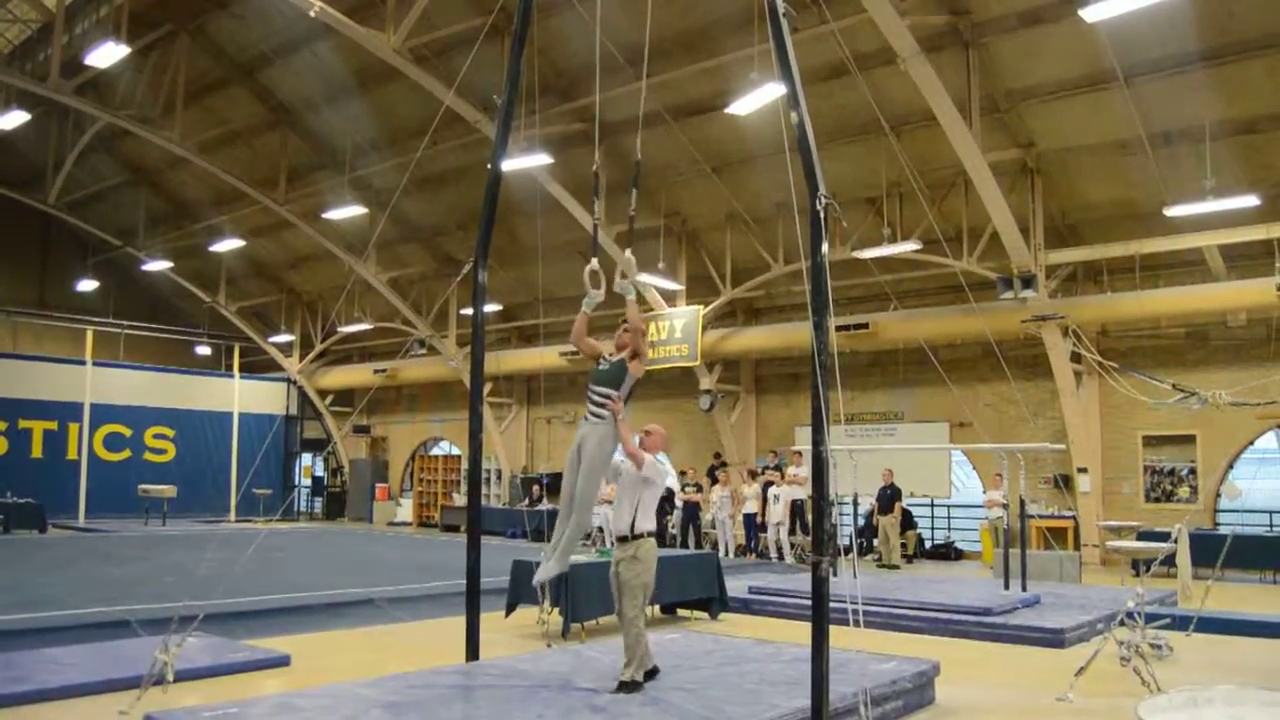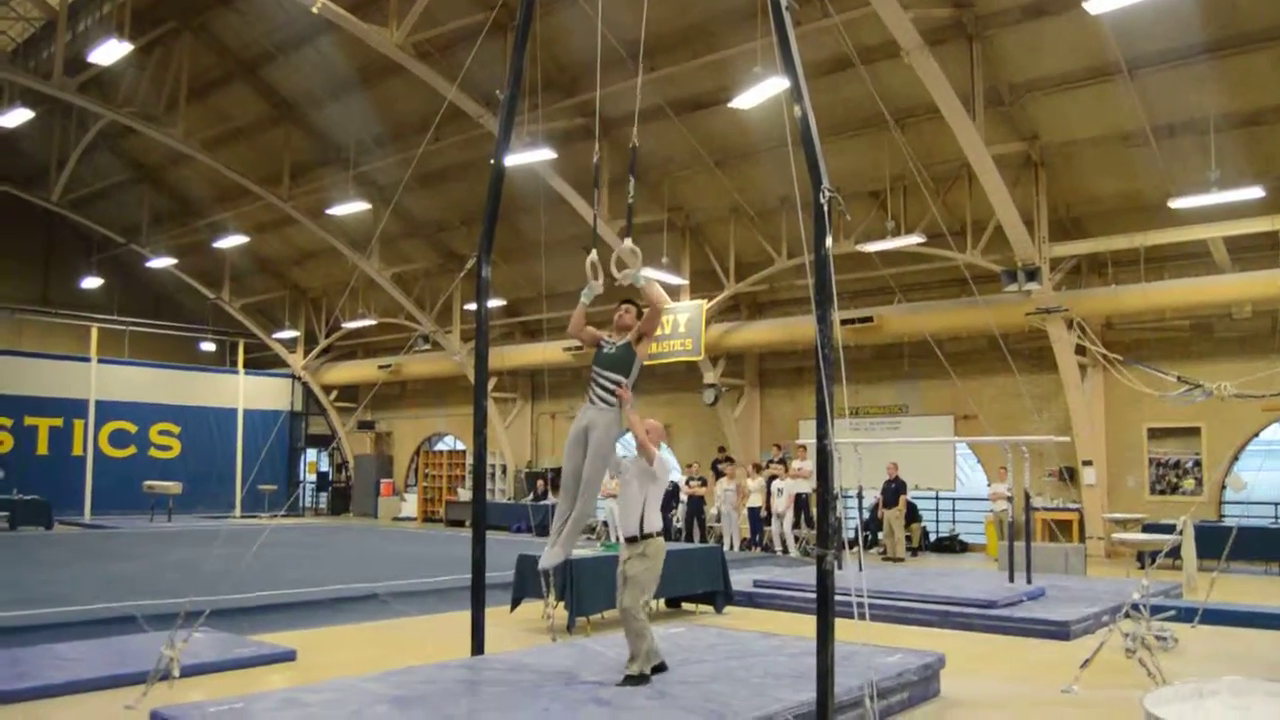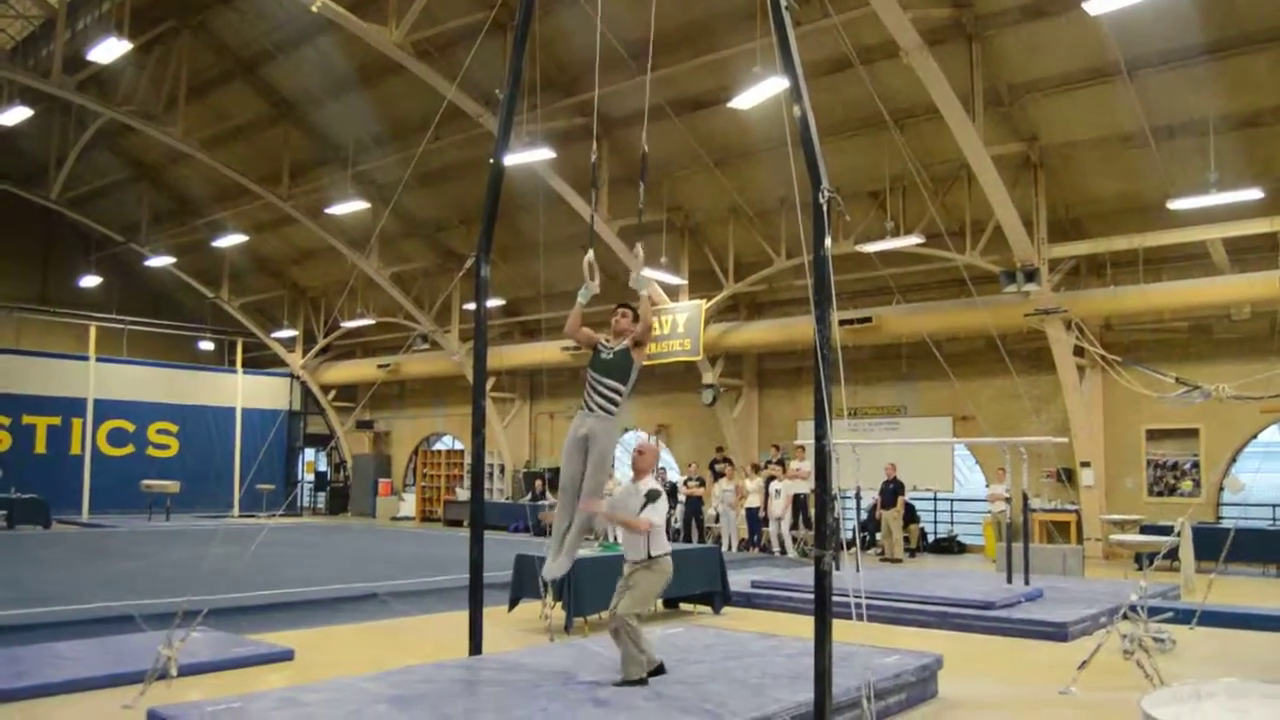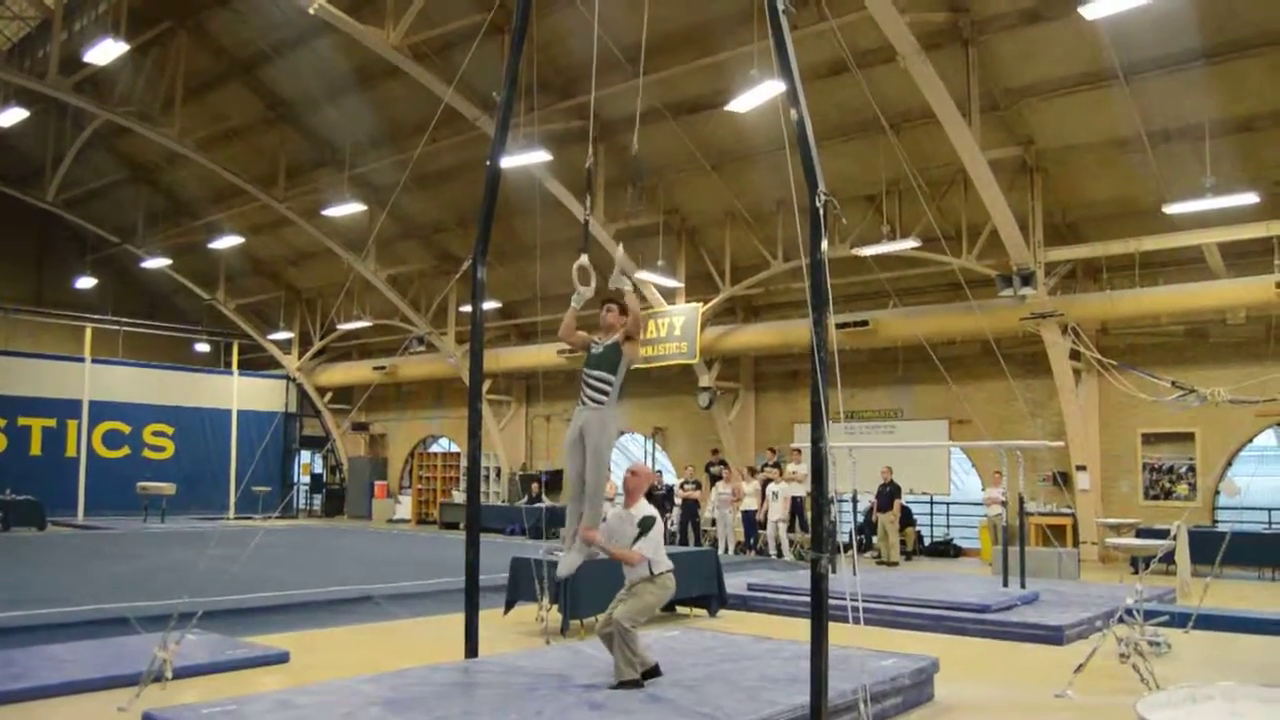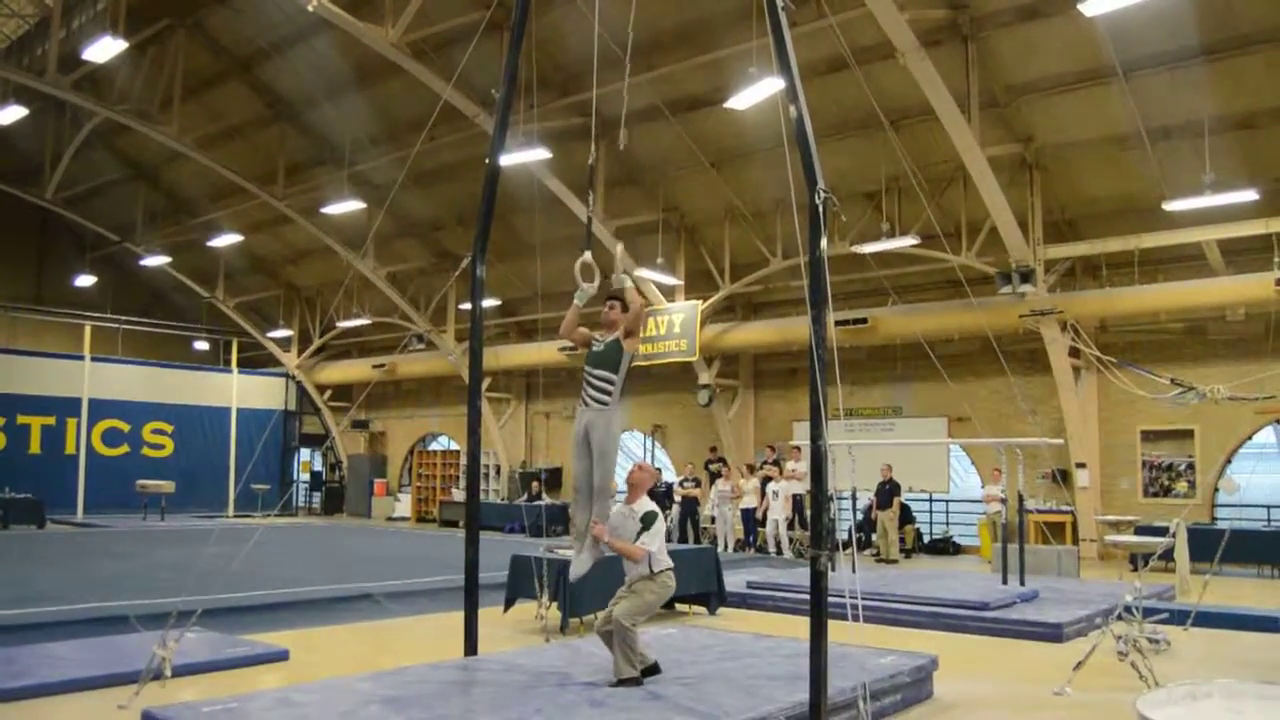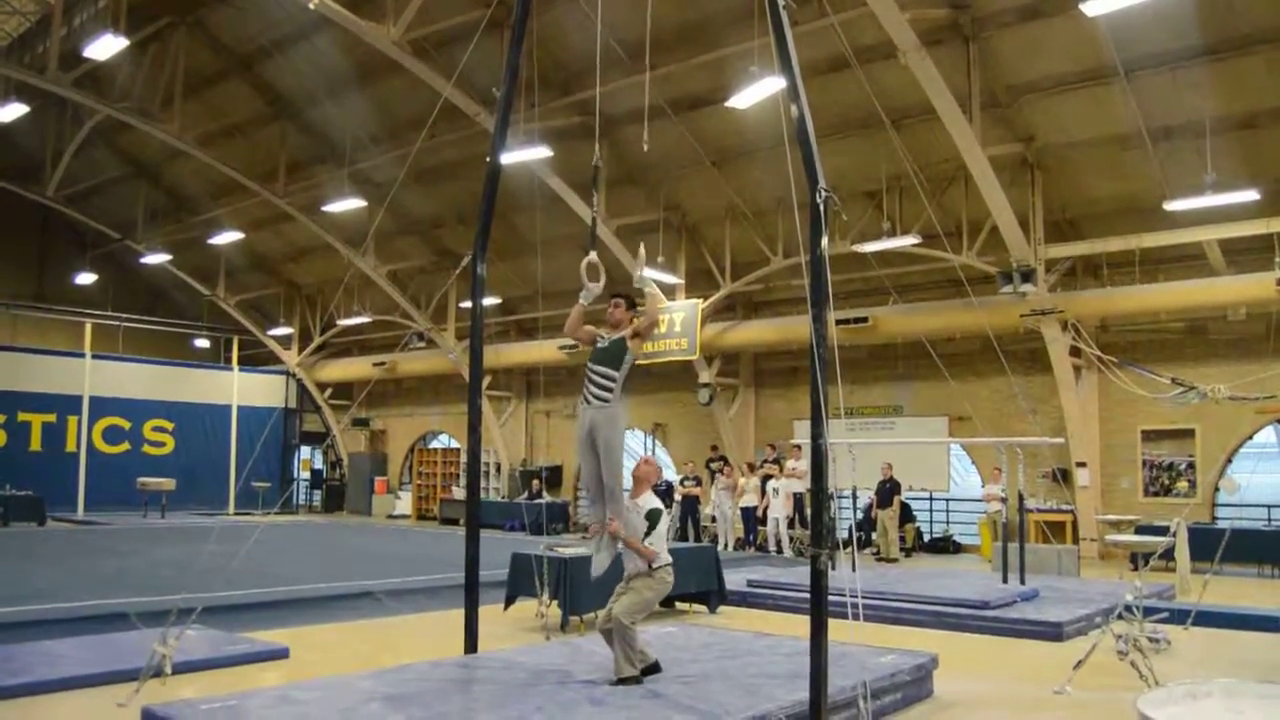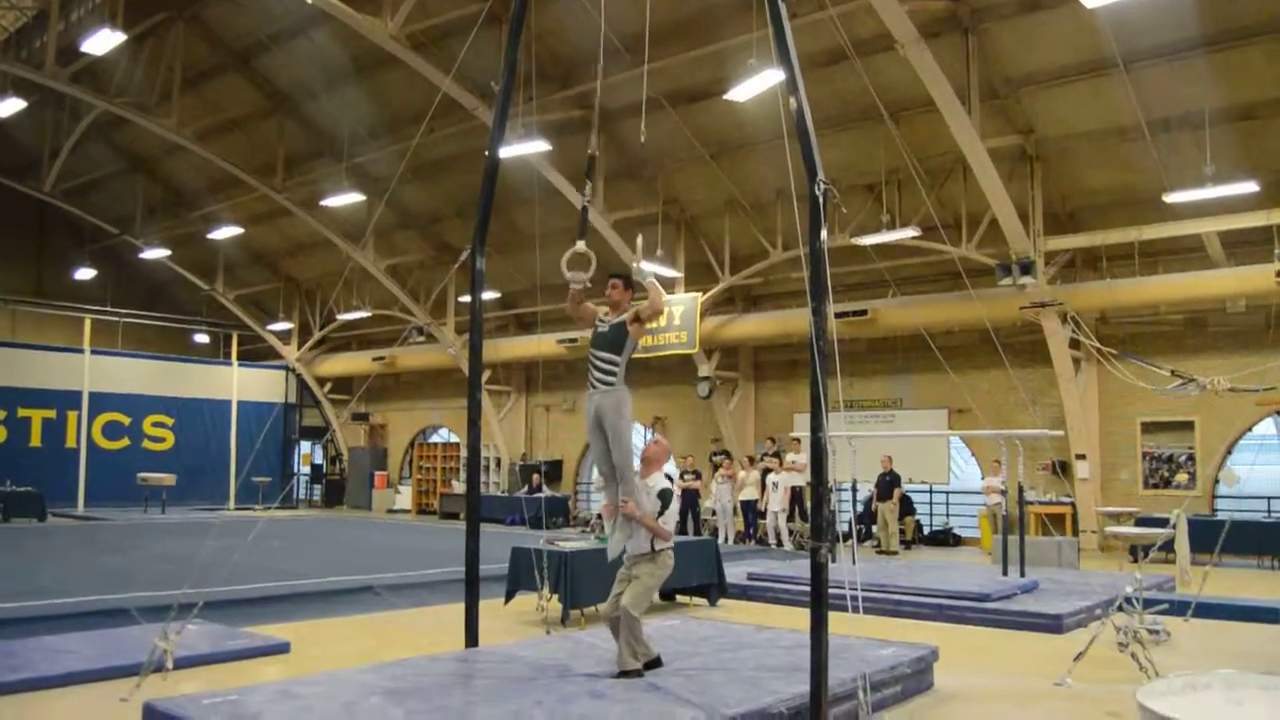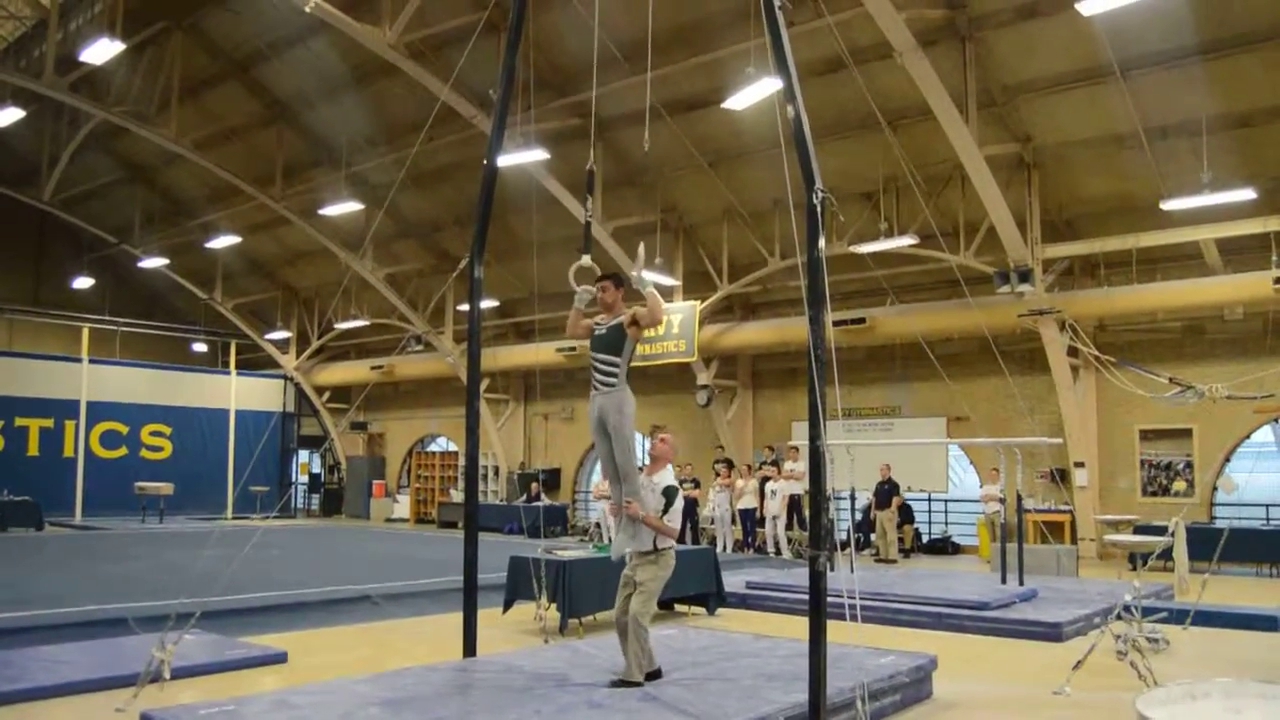
dt=0.2s
person 1, frame 1
left shoulder: (636, 356)
right shoulder: (602, 354)
left elbow: (639, 327)
right elbow: (576, 338)
left wrist: (629, 293)
right wrist: (588, 305)
left hip: (603, 431)
right hip: (583, 429)
left knee: (583, 499)
right knee: (567, 498)
left ankle: (560, 558)
right ankle: (551, 555)
person 1, frame 2
left shoulder: (640, 338)
right shoulder: (601, 338)
left elbow: (657, 306)
right elbow: (573, 330)
left wrist: (640, 280)
right wrist: (587, 297)
left hip: (609, 417)
right hip: (585, 414)
left knee: (589, 484)
right knee: (569, 481)
left ankle: (565, 544)
right ankle: (554, 541)
person 1, frame 3
left shoulder: (637, 344)
right shoulder: (598, 340)
left elbow: (648, 324)
right elbow: (570, 330)
left wrist: (642, 288)
right wrist: (583, 297)
left hip: (605, 425)
right hip: (581, 420)
left knee: (590, 492)
right knee: (567, 488)
left ankle: (568, 552)
right ankle: (555, 550)
person 1, frame 4
left shoulder: (628, 338)
right shoulder: (591, 340)
left elbow: (636, 314)
right elbow: (564, 334)
left wrist: (624, 285)
right wrist: (577, 301)
left hip: (602, 417)
right hip: (579, 415)
left knee: (594, 485)
right knee: (574, 485)
left ankle: (582, 545)
right ankle: (570, 544)
person 1, frame 5
left shoulder: (628, 334)
right shoulder: (593, 337)
left elbow: (639, 310)
right elbow: (566, 332)
left wrist: (625, 284)
right wrist: (579, 299)
left hip: (606, 416)
right hip: (583, 415)
left knee: (601, 485)
right knee: (582, 487)
left ankle: (593, 546)
right ankle: (580, 545)
person 1, frame 6
left shoulder: (633, 333)
right shoulder: (597, 334)
left elbow: (653, 318)
right elbow: (570, 332)
left wrist: (647, 286)
right wrist: (585, 299)
left hip: (609, 414)
right hip: (585, 413)
left knee: (611, 481)
right knee: (591, 484)
left ankle: (610, 541)
right ankle: (600, 539)
person 1, frame 7
left shoulder: (635, 315)
right shoulder: (600, 314)
left elbow: (658, 308)
right elbow: (572, 311)
left wrist: (647, 278)
right wrist: (576, 286)
left hip: (615, 397)
right hip: (592, 398)
left knee: (622, 464)
right knee: (604, 468)
left ankle: (626, 524)
right ankle: (616, 523)
person 1, frame 8
left shoulder: (631, 317)
right shoulder: (597, 321)
left elbow: (657, 318)
right elbow: (570, 332)
left wrist: (644, 284)
right wrist: (579, 303)
left hip: (617, 399)
right hip: (595, 400)
left knee: (625, 466)
right knee: (609, 469)
left ankle: (631, 525)
right ankle: (621, 523)
person 2, frame 1
left shoulder: (655, 470)
right shoulder: (626, 469)
left elbow: (630, 448)
left wrist: (620, 417)
left hip: (640, 547)
right hip: (622, 546)
left knee: (632, 613)
right knee: (625, 613)
left ankle: (632, 677)
right ankle: (645, 666)
person 2, frame 2
left shoulder: (657, 462)
right shoulder: (628, 465)
left elbow: (644, 443)
left wrist: (627, 406)
left hip: (647, 547)
right hip: (628, 546)
left knee: (634, 607)
right knee: (626, 608)
left ankle: (639, 669)
right ankle: (652, 660)
person 2, frame 3
left shoulder: (654, 493)
right shoulder: (624, 490)
left elbow: (641, 526)
right elbow: (598, 512)
left wrist: (605, 512)
left hip: (655, 566)
right hip: (633, 566)
left knee: (626, 614)
right knee: (615, 618)
left ankle: (635, 673)
right ankle: (650, 664)
person 2, frame 4
left shoulder: (648, 517)
right shoulder: (616, 515)
left elbow: (634, 559)
right elbow: (598, 544)
left wrist: (599, 542)
right wrist: (583, 537)
left hip: (657, 583)
right hip: (634, 583)
left knee: (623, 619)
right knee: (605, 626)
left ankle: (630, 676)
right ankle: (646, 666)
person 2, frame 5
left shoulder: (650, 513)
right shoulder: (618, 512)
left elbow: (637, 554)
right elbow: (601, 541)
left wrist: (605, 539)
right wrist: (591, 534)
left hip: (657, 581)
right hip: (634, 580)
left knee: (622, 617)
right knee: (604, 624)
left ankle: (629, 674)
right ankle: (645, 664)
person 2, frame 6
left shoulder: (654, 510)
right shoulder: (622, 503)
left elbow: (651, 554)
right elbow: (610, 535)
left wrist: (621, 534)
right wrist: (603, 530)
left hip: (656, 576)
right hip: (632, 575)
left knee: (622, 616)
right knee: (605, 623)
left ankle: (629, 673)
right ankle: (646, 663)
person 2, frame 7
left shoulder: (664, 490)
left elbow: (667, 533)
right elbow: (620, 517)
left wrist: (636, 515)
right wrist: (613, 512)
left hip: (656, 559)
right hip: (632, 558)
left knee: (629, 607)
right knee: (611, 611)
left ankle: (631, 665)
right ankle: (647, 657)
person 2, frame 8
left shoulder: (670, 488)
right shoulder: (636, 481)
left elbow: (672, 531)
right elbow: (627, 516)
left wrist: (640, 515)
right wrist: (619, 510)
left hip: (657, 559)
right hip: (635, 557)
left knee: (637, 614)
right knee: (621, 615)
left ankle: (634, 675)
right ankle: (648, 667)
